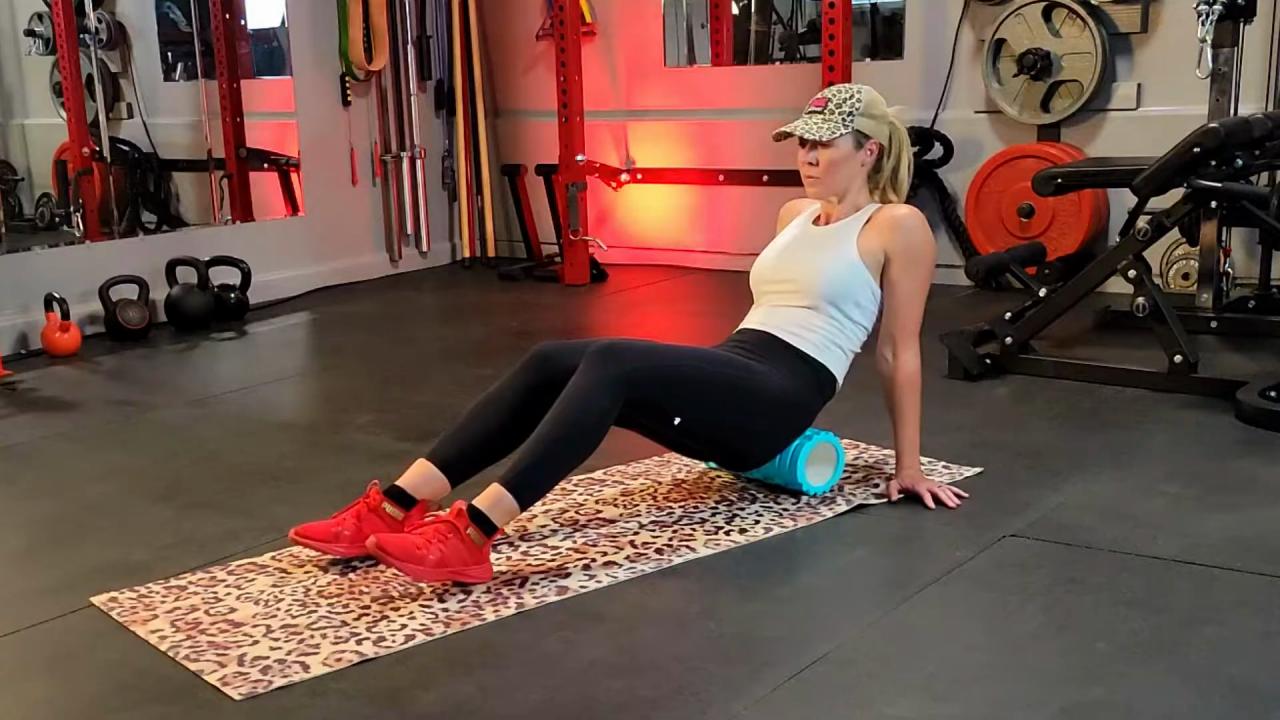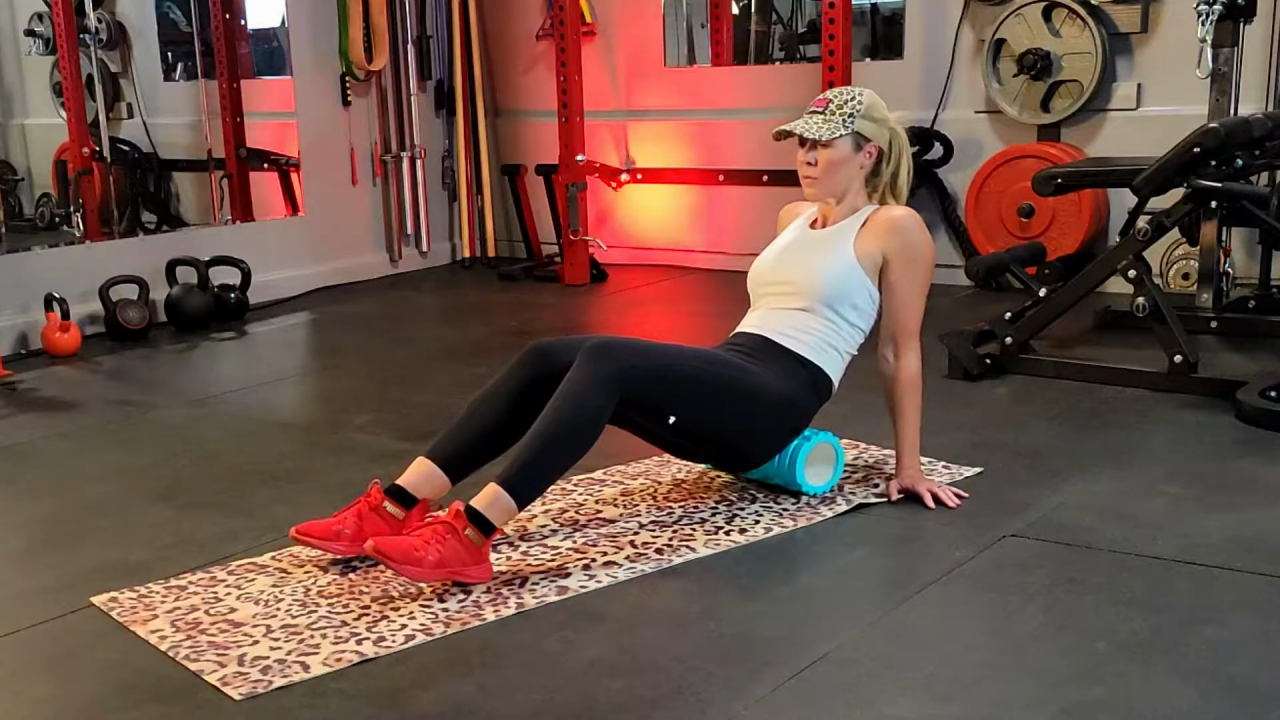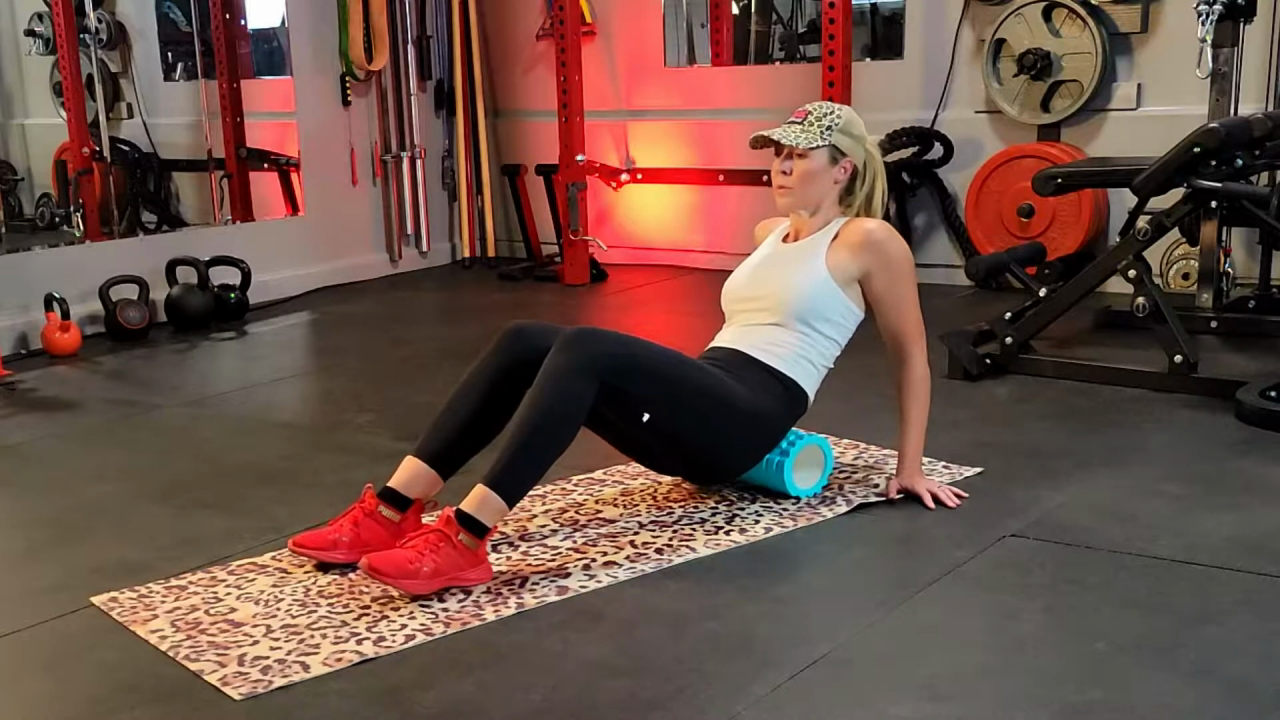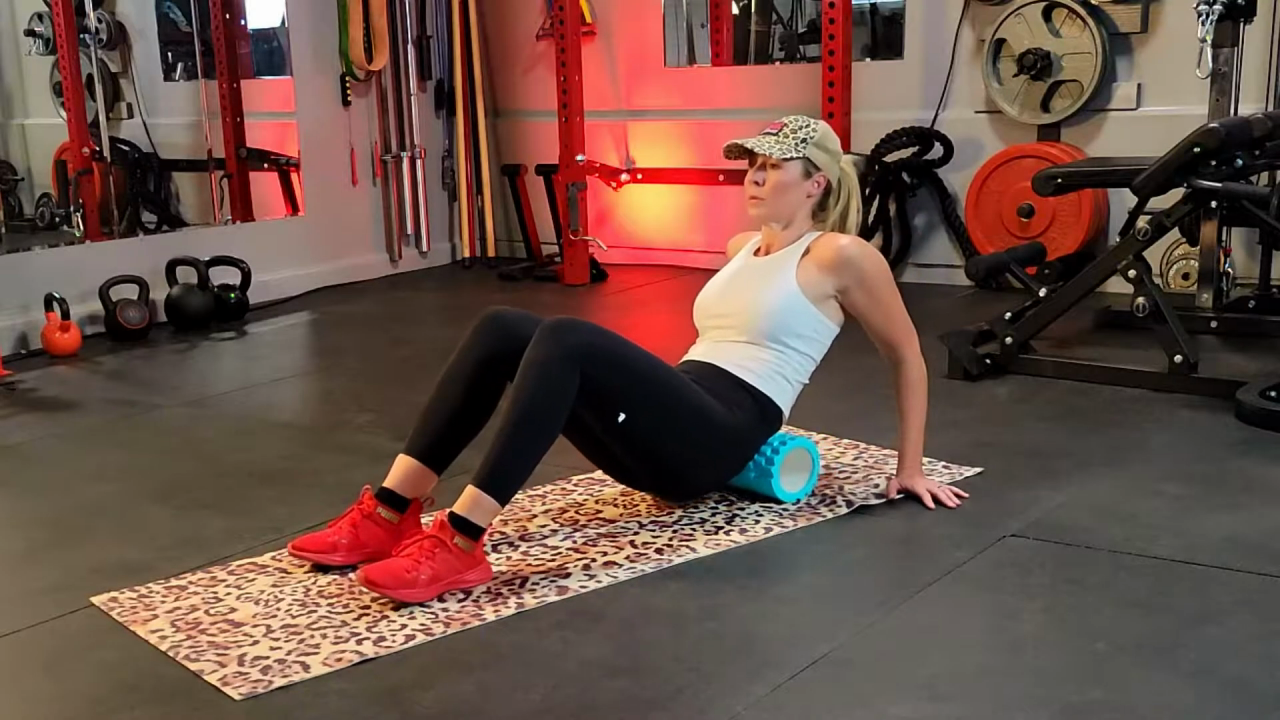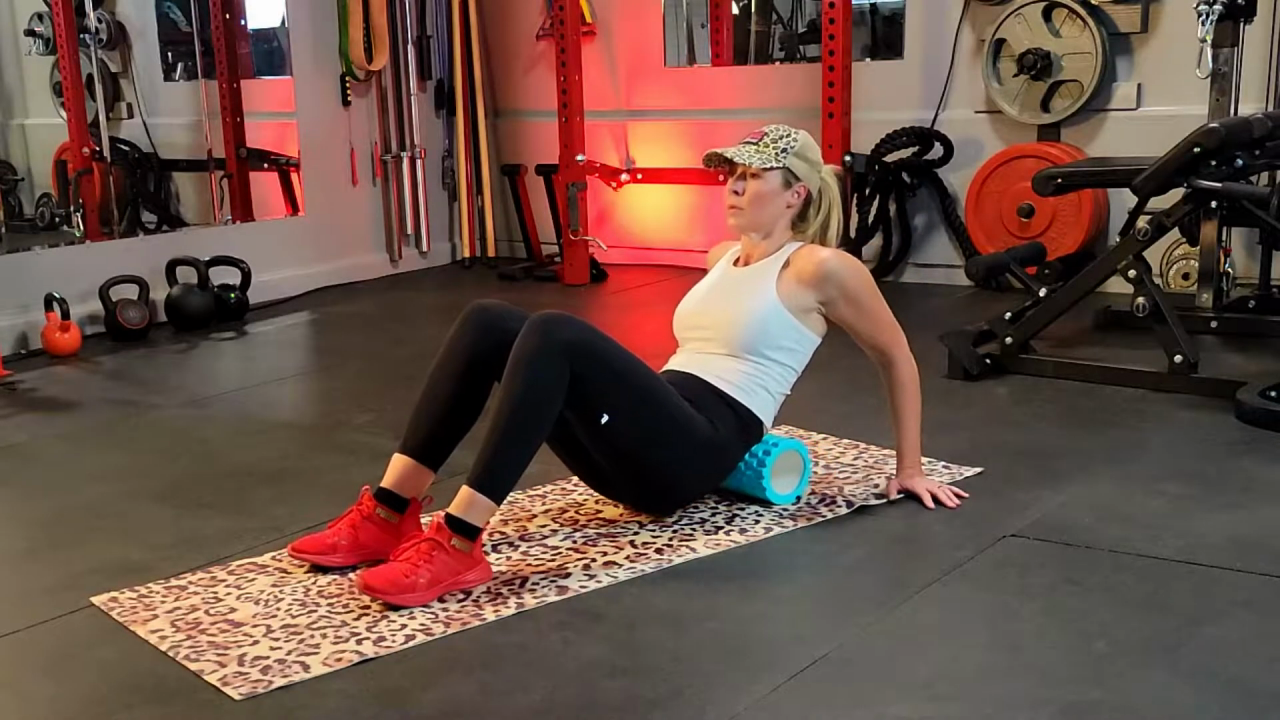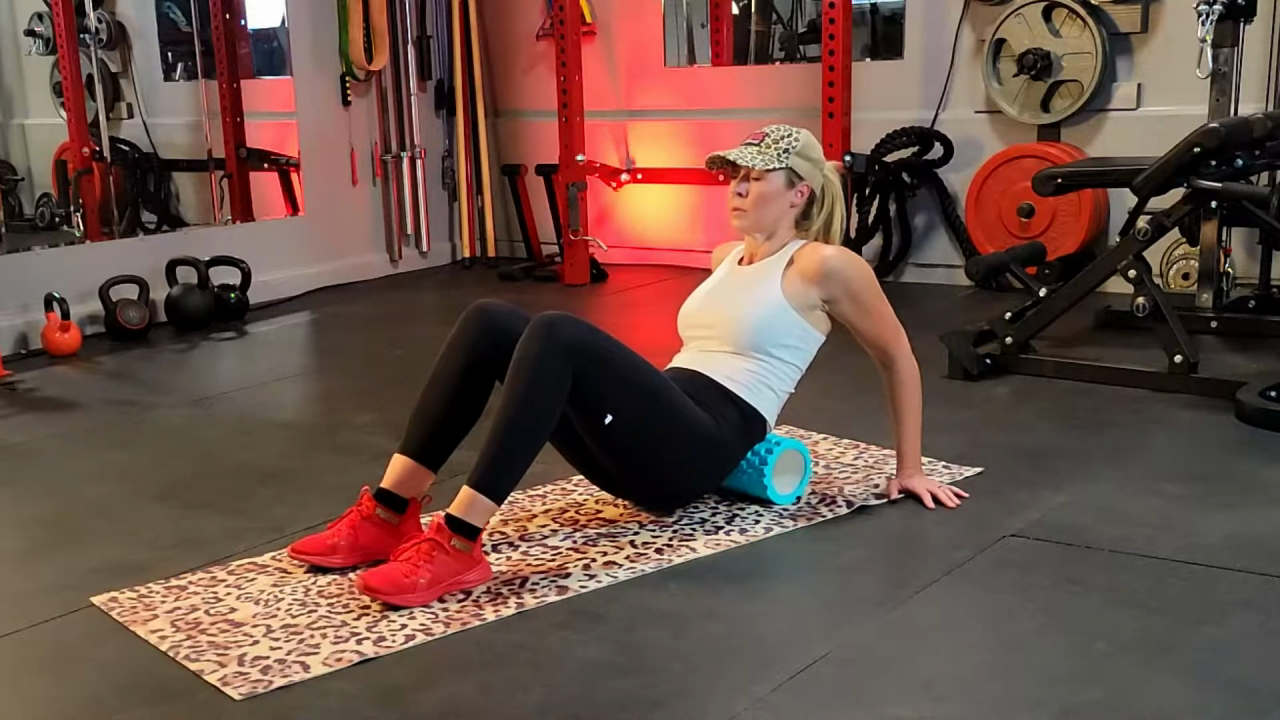
dt=0.4s
person 1, frame 1
left shoulder: (899, 226)
right shoulder: (795, 214)
left elbow: (900, 352)
left wrist: (909, 466)
left hip: (776, 400)
right hip: (727, 377)
left knee: (612, 363)
right knee: (549, 365)
left ankle: (470, 535)
right ankle: (392, 509)
person 1, frame 2
left shoulder: (895, 228)
right shoulder: (794, 217)
left elbow: (902, 353)
left wrist: (909, 466)
left hip: (773, 404)
right hip: (723, 383)
left knee: (606, 360)
right knee: (545, 358)
left ankle: (469, 536)
right ankle: (395, 509)
person 1, frame 3
left shoulder: (869, 241)
right shoulder: (769, 233)
left elbow: (911, 354)
left wrist: (910, 466)
left hip: (747, 421)
right hip: (695, 405)
left knee: (584, 348)
right knee: (522, 342)
left ankle: (464, 541)
right ankle: (392, 512)
person 1, frame 4
left shoulder: (841, 256)
right shoulder: (742, 248)
left elbow: (906, 354)
left wrist: (911, 467)
left hip: (718, 438)
right hip: (664, 428)
left knee: (566, 338)
right knee: (500, 330)
left ankle: (460, 544)
right ankle: (389, 513)
person 1, frame 5
left shoulder: (821, 268)
right shoulder: (722, 258)
left elbow: (898, 357)
left wrist: (909, 468)
left hip: (697, 451)
right hip: (641, 440)
left knee: (554, 334)
right knee: (487, 322)
left ankle: (457, 544)
right ankle: (389, 514)
person 1, frame 6
left shoulder: (824, 266)
right shoulder: (726, 257)
left elbow: (898, 358)
left wrist: (910, 468)
left hip: (700, 448)
right hip: (646, 436)
left knee: (556, 334)
right knee: (488, 322)
left ankle: (457, 543)
right ankle: (387, 514)
